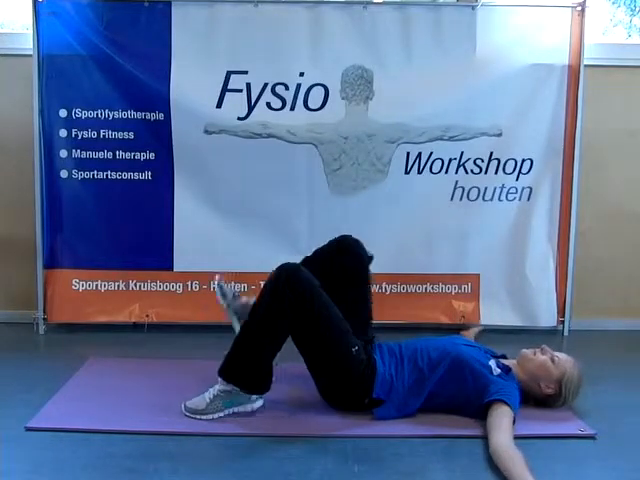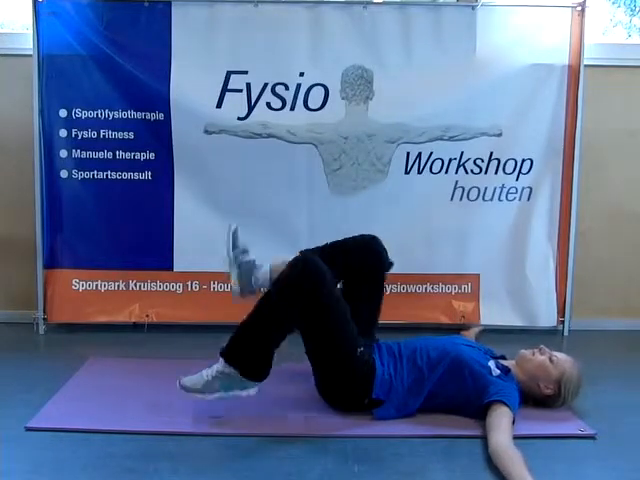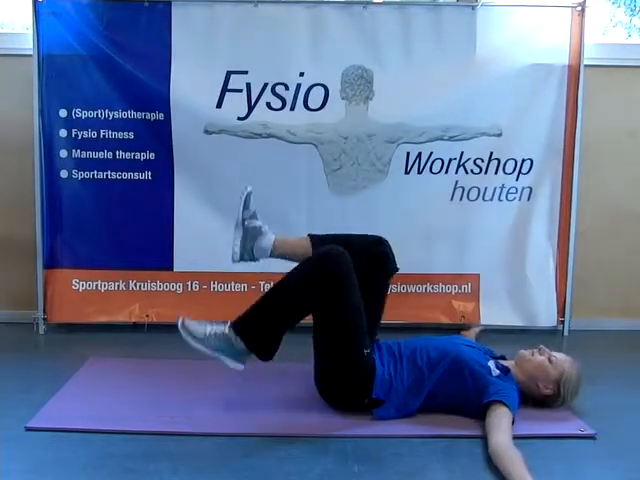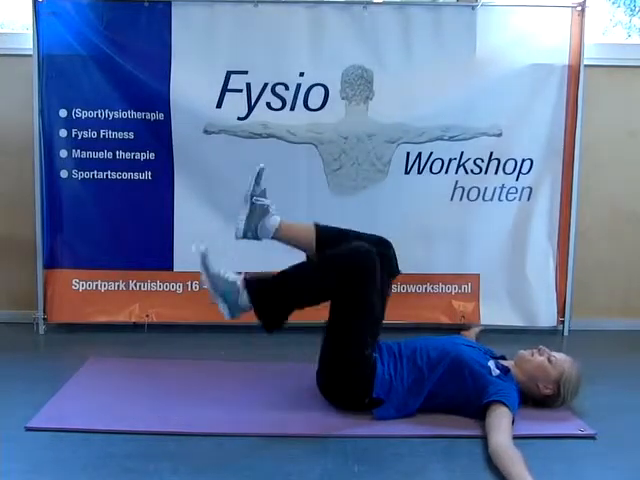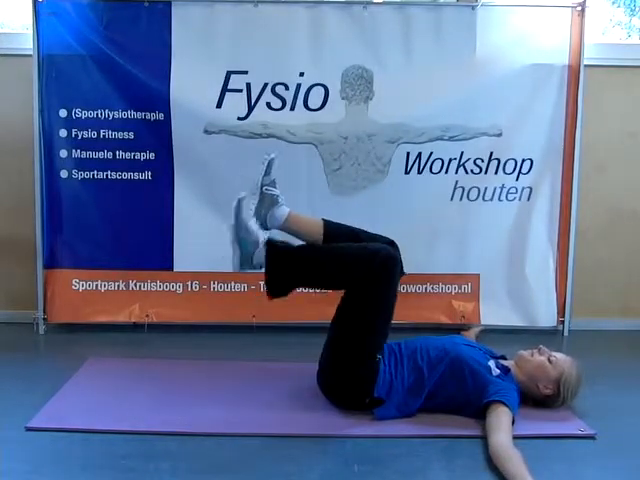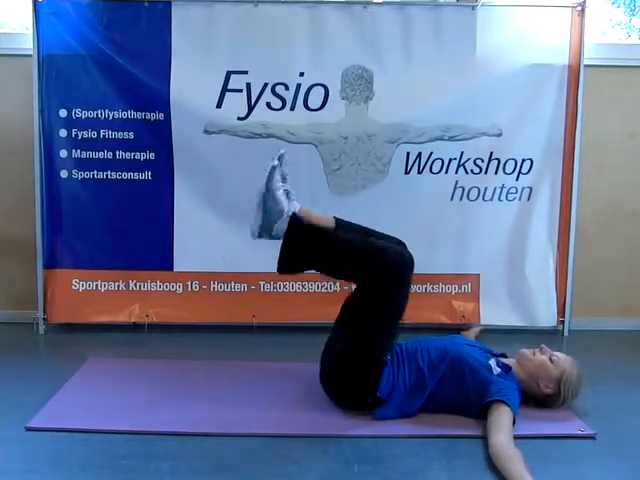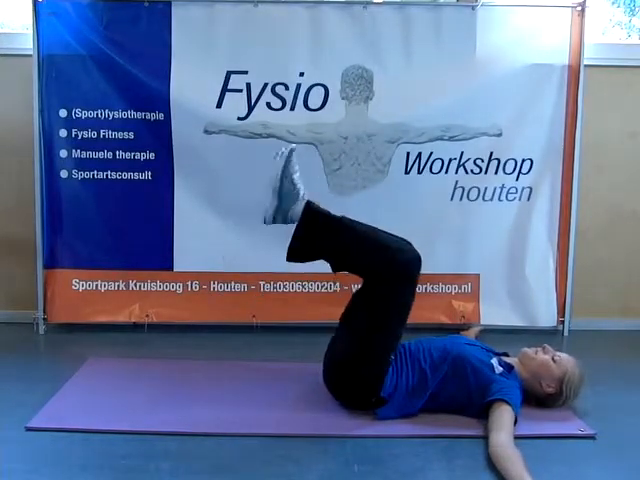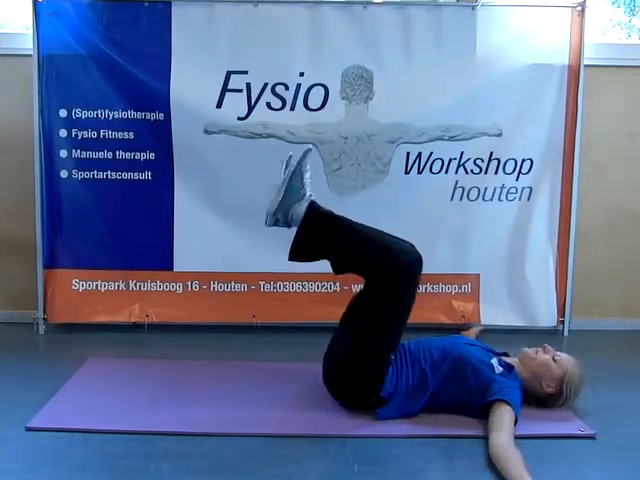
dt=0.1s
person 1, frame 1
left shoulder: (504, 388)
right shoulder: (494, 361)
left elbow: (501, 443)
right wrist: (468, 334)
left hip: (357, 382)
right hip: (369, 357)
left knee: (291, 282)
right knee: (348, 249)
left ankle: (241, 387)
right ankle: (255, 314)
person 1, frame 2
left shoulder: (504, 389)
right shoulder: (493, 361)
left elbow: (500, 443)
right wrist: (468, 335)
left hip: (356, 383)
right hip: (370, 356)
left knee: (306, 273)
right knee: (367, 248)
left ankle: (239, 372)
right ankle: (259, 278)
person 1, frame 3
left shoulder: (504, 390)
right shoulder: (489, 356)
left elbow: (499, 444)
left hip: (357, 386)
right hip: (371, 360)
left knee: (333, 264)
right knee: (375, 249)
left ankle: (239, 341)
right ankle: (260, 241)
person 1, frame 4
left shoulder: (504, 389)
right shoulder: (492, 360)
left elbow: (500, 443)
left hip: (356, 383)
right hip: (374, 363)
left knee: (359, 260)
right knee: (376, 250)
left ankle: (246, 294)
right ankle: (266, 224)
person 1, frame 5
left shoulder: (504, 390)
right shoulder: (492, 361)
left elbow: (500, 443)
left hip: (355, 384)
right hip: (372, 368)
left knee: (380, 260)
right knee: (383, 251)
left ankle: (261, 252)
right ankle: (277, 215)
person 1, frame 6
left shoulder: (505, 389)
right shoulder: (496, 362)
left elbow: (500, 443)
left hip: (356, 381)
left knee: (393, 262)
right knee: (391, 253)
left ankle: (285, 224)
right ankle: (289, 215)
person 1, frame 7
left shoulder: (507, 387)
right shoulder: (496, 359)
left elbow: (500, 441)
left hip: (360, 381)
right hip: (353, 366)
left knee: (402, 261)
right knee: (397, 256)
left ankle: (299, 211)
right ankle: (296, 208)
person 1, frame 8
left shoulder: (507, 388)
right shoulder: (496, 360)
left elbow: (500, 441)
left hip: (359, 381)
right hip: (354, 367)
left knee: (403, 263)
right knee: (399, 257)
left ankle: (302, 212)
right ankle: (300, 211)
person 2, frame 1
left shoulder: (323, 133)
right shoulder: (390, 132)
left elbow: (268, 129)
right elbow: (443, 132)
left wrist: (220, 127)
right wrist: (486, 130)
person 2, frame 2
left shoulder: (323, 133)
right shoulder: (390, 132)
left elbow: (268, 129)
right elbow: (443, 132)
left wrist: (220, 127)
right wrist: (485, 131)
person 2, frame 3
left shoulder: (324, 133)
right shoulder: (390, 132)
left elbow: (267, 129)
right elbow: (444, 132)
left wrist: (220, 127)
right wrist: (486, 130)
person 2, frame 4
left shoulder: (324, 133)
right shoulder: (390, 132)
left elbow: (267, 129)
right elbow: (443, 131)
left wrist: (220, 127)
right wrist: (486, 130)
person 2, frame 5
left shoulder: (324, 133)
right shoulder: (390, 132)
left elbow: (267, 130)
right elbow: (444, 132)
left wrist: (219, 127)
right wrist: (486, 130)
person 2, frame 6
left shoulder: (324, 133)
right shoulder: (390, 132)
left elbow: (268, 130)
right elbow: (444, 132)
left wrist: (220, 127)
right wrist: (486, 130)
person 2, frame 7
left shoulder: (324, 132)
right shoulder: (390, 132)
left elbow: (268, 130)
right elbow: (443, 132)
left wrist: (220, 127)
right wrist: (485, 130)
person 2, frame 8
left shoulder: (324, 133)
right shoulder: (390, 132)
left elbow: (267, 130)
right elbow: (443, 132)
left wrist: (220, 127)
right wrist: (485, 130)
